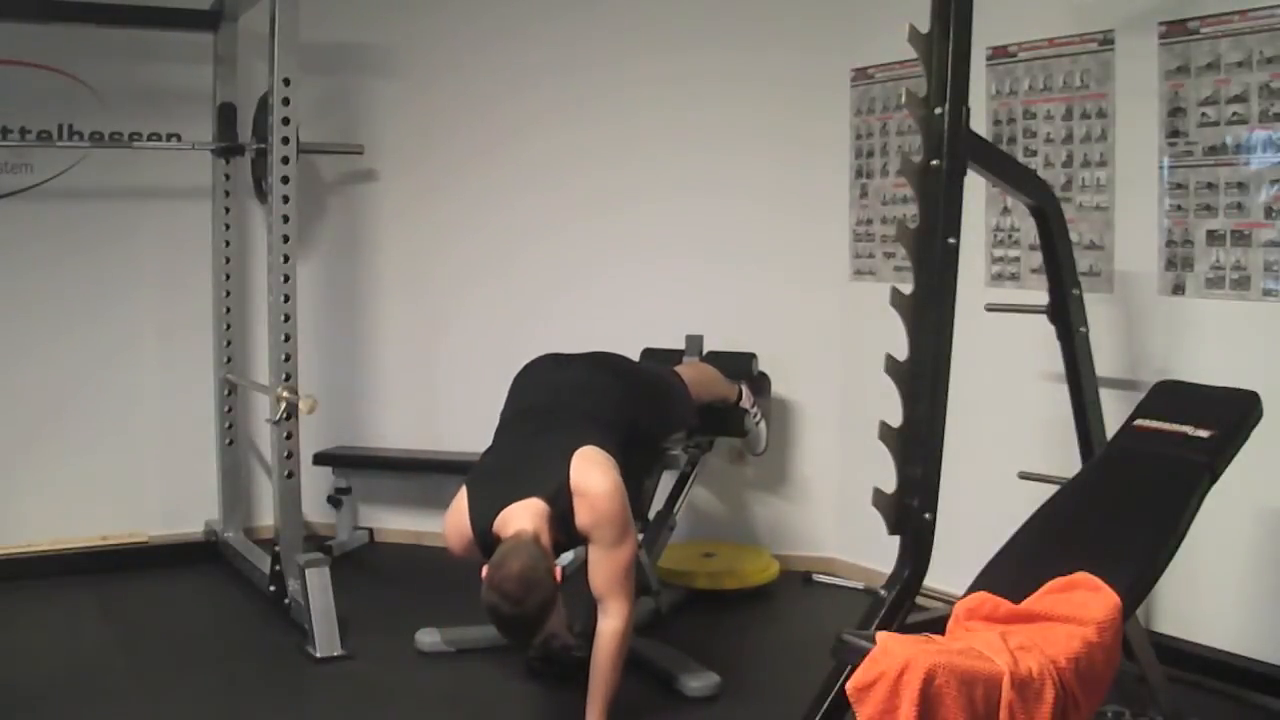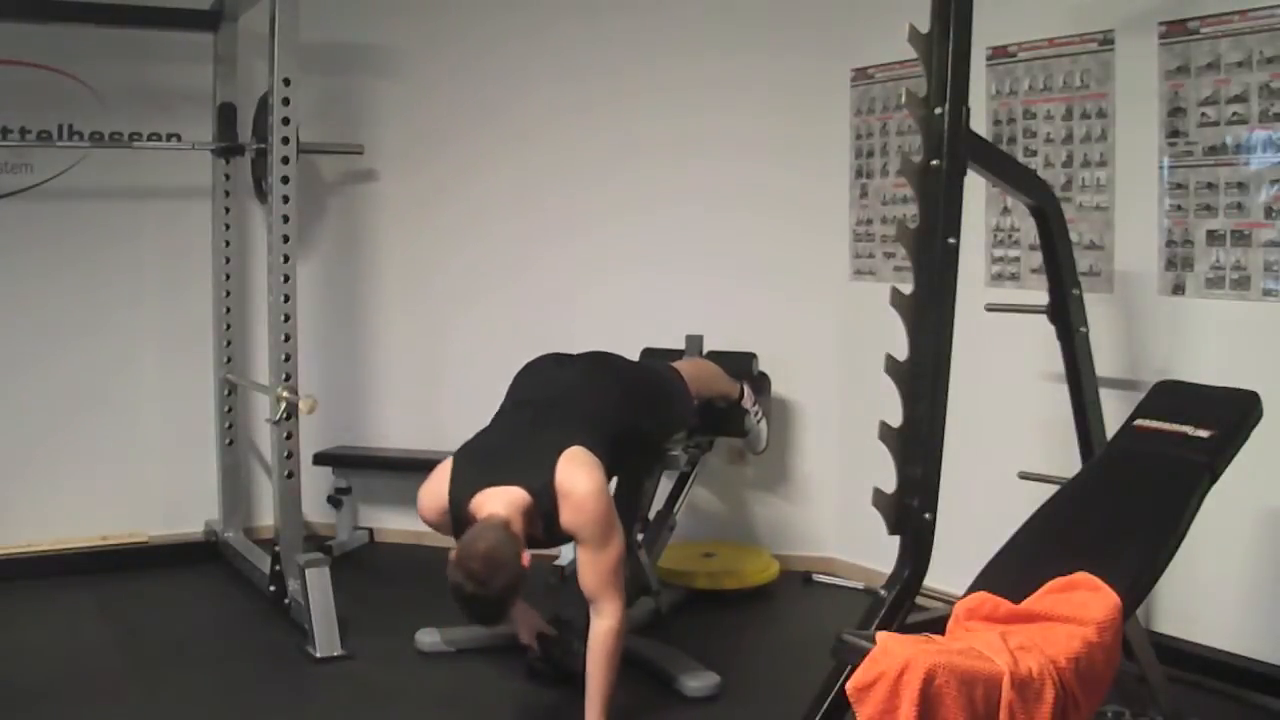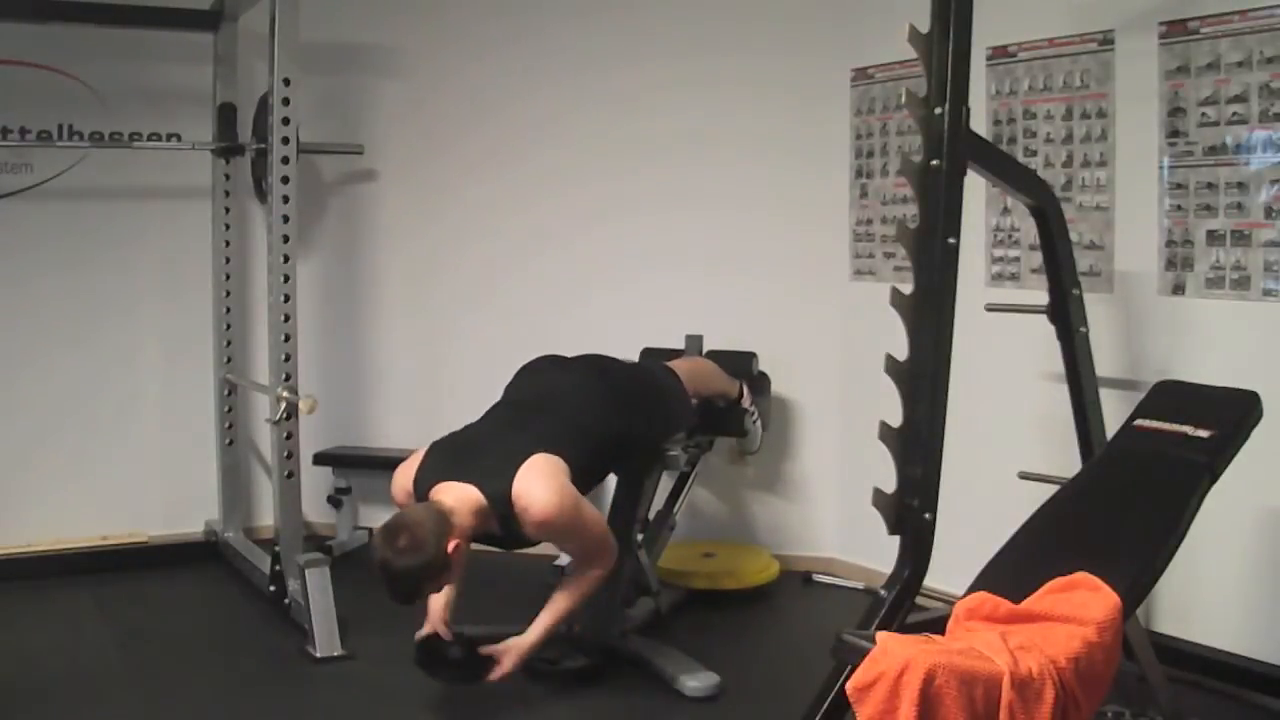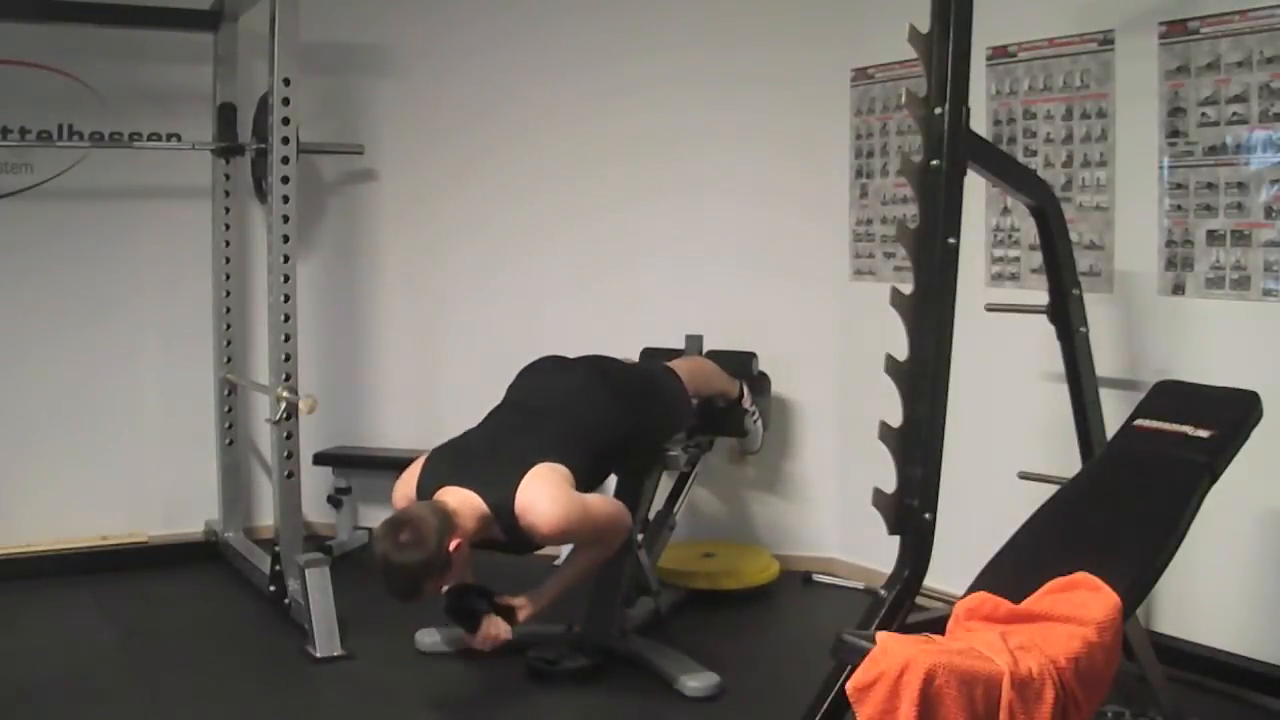
dt=0.5s
person 1, frame 1
left shoulder: (596, 493)
right shoulder: (462, 531)
left elbow: (614, 612)
right wrist: (549, 611)
left hip: (617, 387)
right hip: (537, 381)
left knee: (679, 384)
left ankle: (738, 397)
person 1, frame 2
left shoulder: (579, 495)
right shoulder: (436, 502)
left elbow: (606, 610)
right wrist: (517, 610)
left hip: (616, 388)
right hip: (538, 379)
left knee: (679, 380)
left ankle: (740, 396)
person 1, frame 3
left shoulder: (539, 502)
right shoulder: (408, 485)
left elbow: (601, 558)
right elbow: (443, 546)
left wrist: (529, 640)
right wrist: (438, 606)
left hip: (610, 396)
right hip: (540, 377)
left ankle: (737, 394)
person 1, frame 4
left shoulder: (546, 512)
right shoulder: (410, 494)
left elbow: (618, 525)
left wrist: (537, 601)
left hip: (612, 397)
right hip: (541, 379)
left knee: (676, 379)
left ankle: (738, 395)
